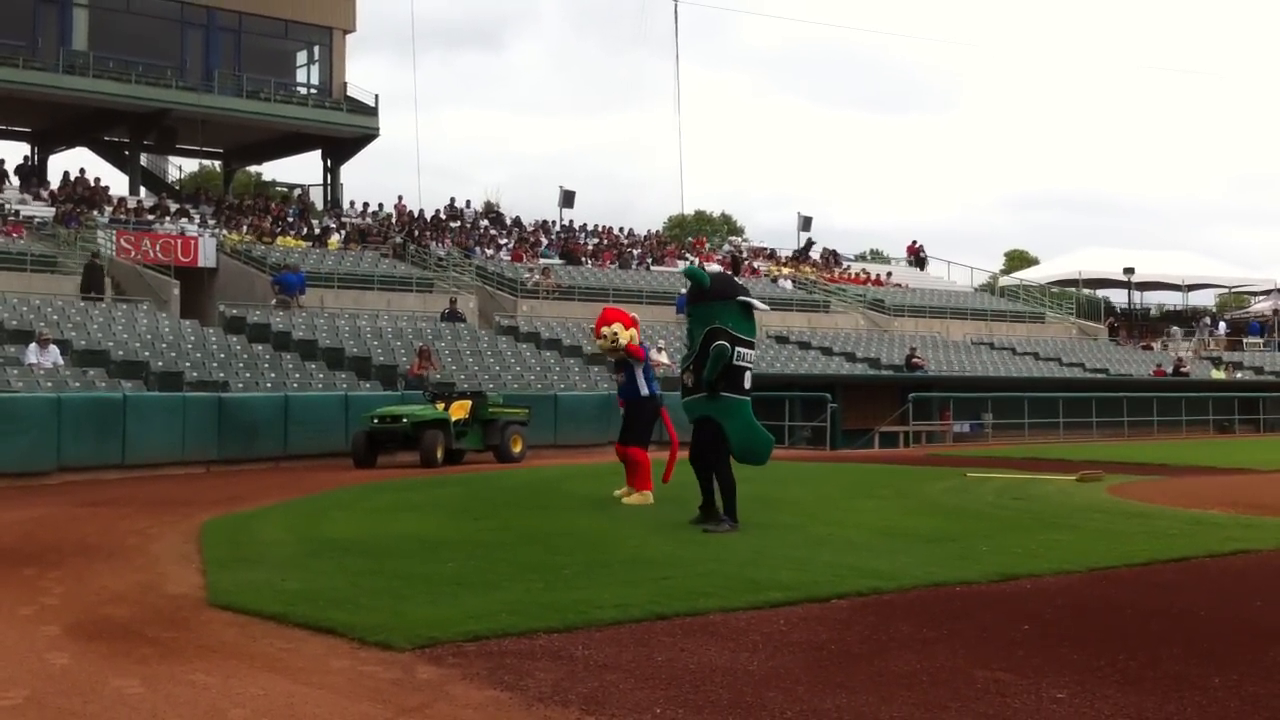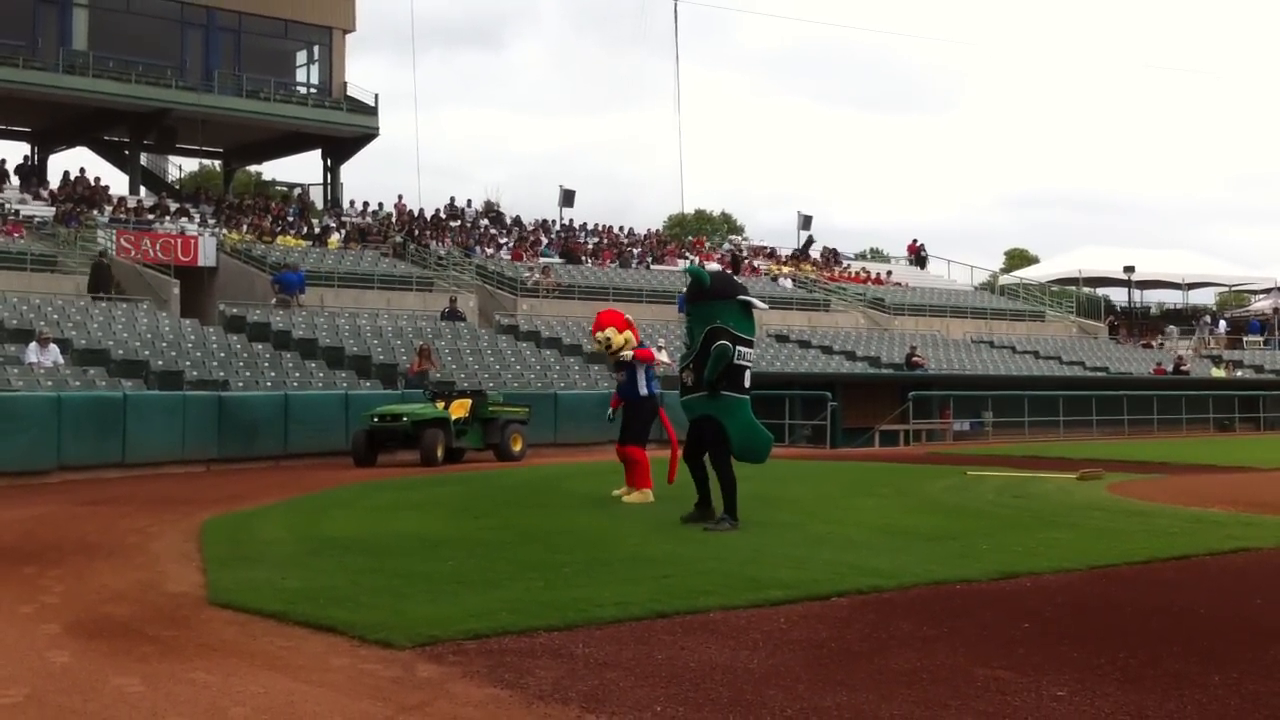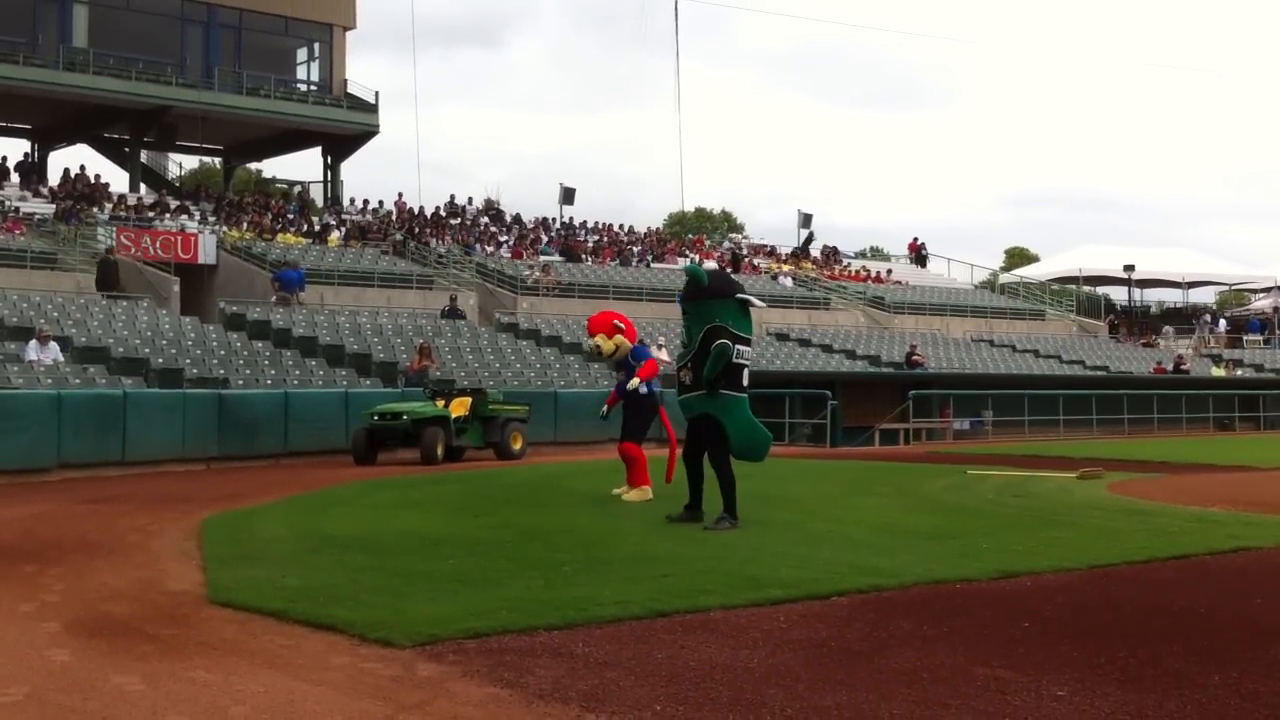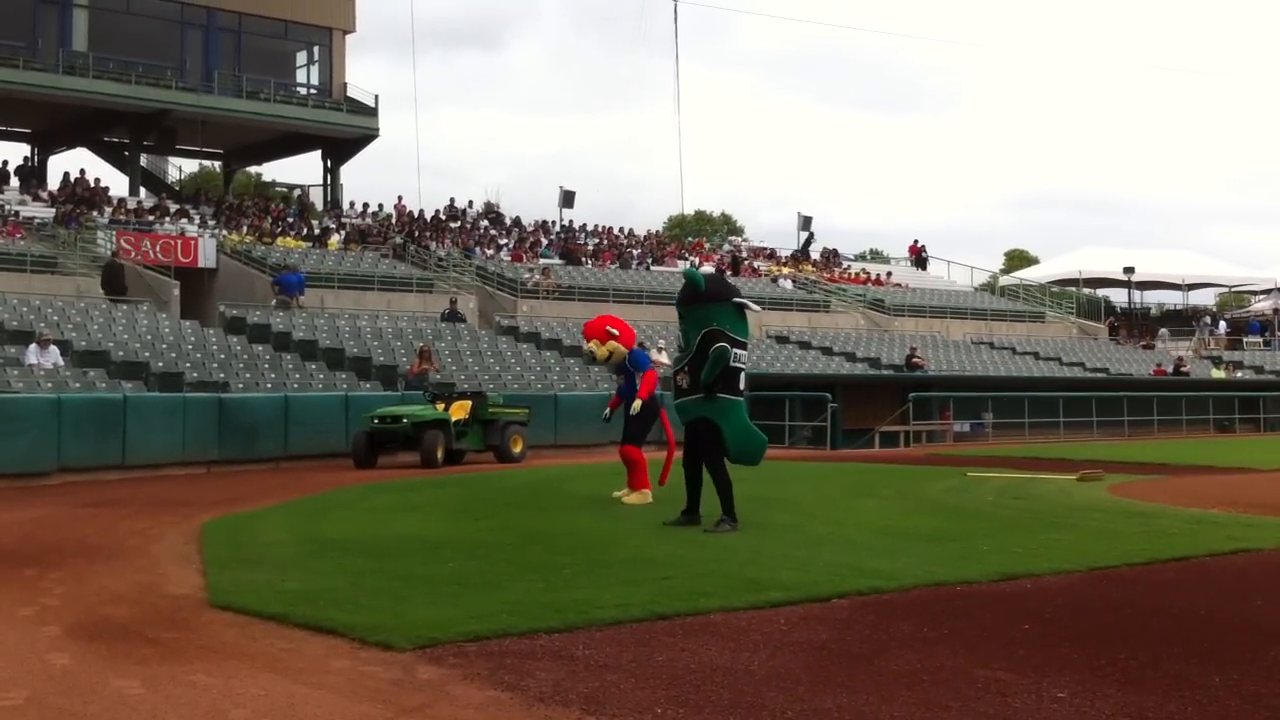
dt=0.1s
person 1, frame 1
left shoulder: (716, 331)
right shoulder: (732, 328)
left elbow: (722, 351)
left wrist: (709, 379)
left hip: (718, 406)
right hip: (710, 407)
left knee: (718, 460)
right knee: (697, 457)
left ankle: (730, 518)
right ankle: (709, 509)
person 1, frame 2
left shoulder: (716, 330)
right shoulder: (730, 327)
left elbow: (723, 350)
left wrist: (709, 379)
left hip: (718, 405)
right hip: (709, 405)
left knee: (719, 459)
right knee: (691, 454)
left ankle: (730, 516)
right ankle: (704, 507)
person 1, frame 3
left shoulder: (715, 329)
right shoulder: (719, 325)
left elbow: (724, 348)
left wrist: (708, 378)
left hip: (716, 404)
right hip: (704, 404)
left knee: (718, 458)
right knee: (691, 456)
left ankle: (730, 515)
right ankle: (694, 509)
person 1, frame 4
left shoulder: (712, 332)
right shoulder: (715, 329)
left elbow: (721, 351)
left wrist: (706, 381)
left hip: (713, 407)
right hip: (701, 408)
left knee: (713, 462)
right knee: (691, 461)
left ankle: (730, 518)
right ankle: (691, 513)
person 2, frame 1
left shoulder: (634, 352)
right shoulder: (618, 359)
left elbow: (641, 354)
left wrist: (626, 346)
right wrist: (623, 405)
left hip: (646, 405)
right hip: (633, 407)
left knee: (636, 448)
right knee: (622, 447)
left ankle: (645, 492)
right ankle: (632, 486)
person 2, frame 2
left shoulder: (636, 352)
right shoulder: (617, 359)
left elbow: (650, 356)
left wrist: (633, 353)
right wrist: (613, 406)
left hip: (644, 405)
right hip: (631, 406)
left knee: (634, 447)
right knee: (622, 448)
left ankle: (645, 490)
right ankle: (631, 486)
person 2, frame 3
left shoulder: (636, 351)
right shoulder: (619, 359)
left elbow: (652, 365)
left wrist: (638, 378)
right wrist: (609, 403)
left hip: (644, 403)
right hip: (631, 404)
left knee: (630, 444)
right knee: (624, 446)
left ankle: (644, 488)
right ankle: (633, 484)
person 2, frame 4
left shoulder: (635, 356)
right shoulder: (619, 361)
left elbow: (651, 376)
left wrist: (640, 399)
right wrist: (612, 406)
left hip: (644, 407)
right hip: (632, 407)
left knee: (631, 448)
right knee: (625, 449)
left ankle: (643, 491)
right ankle: (633, 487)
